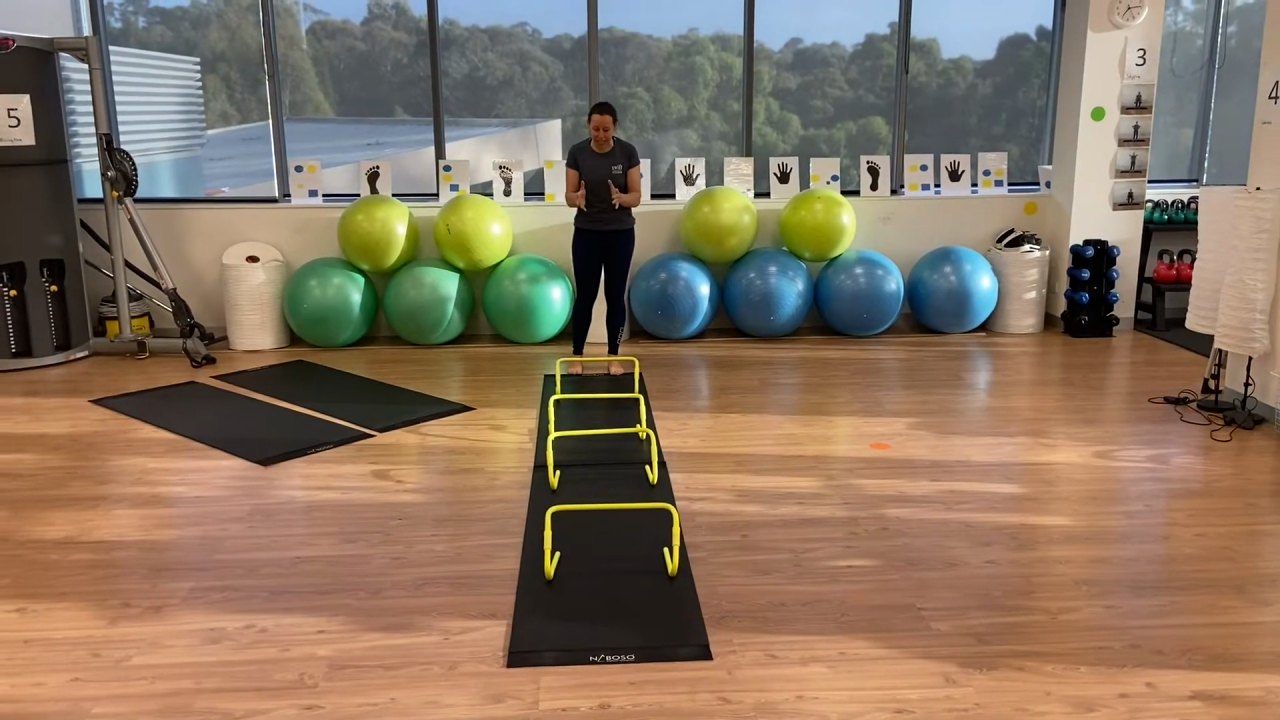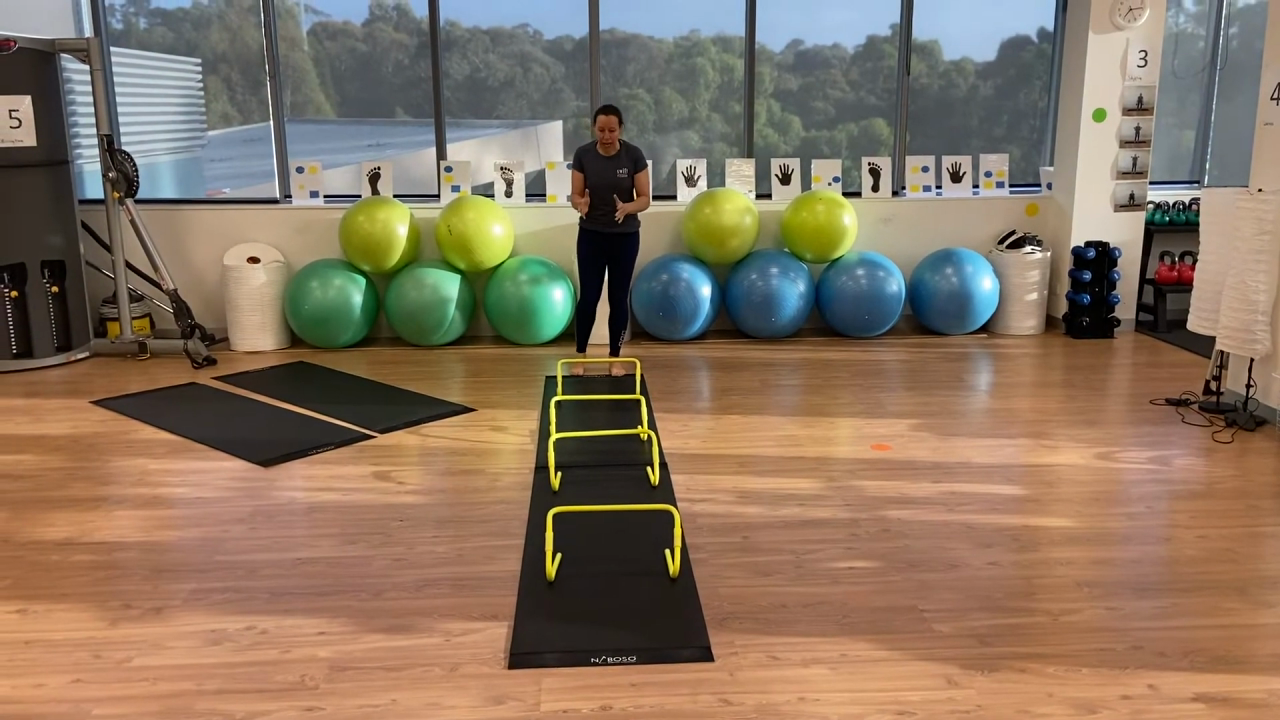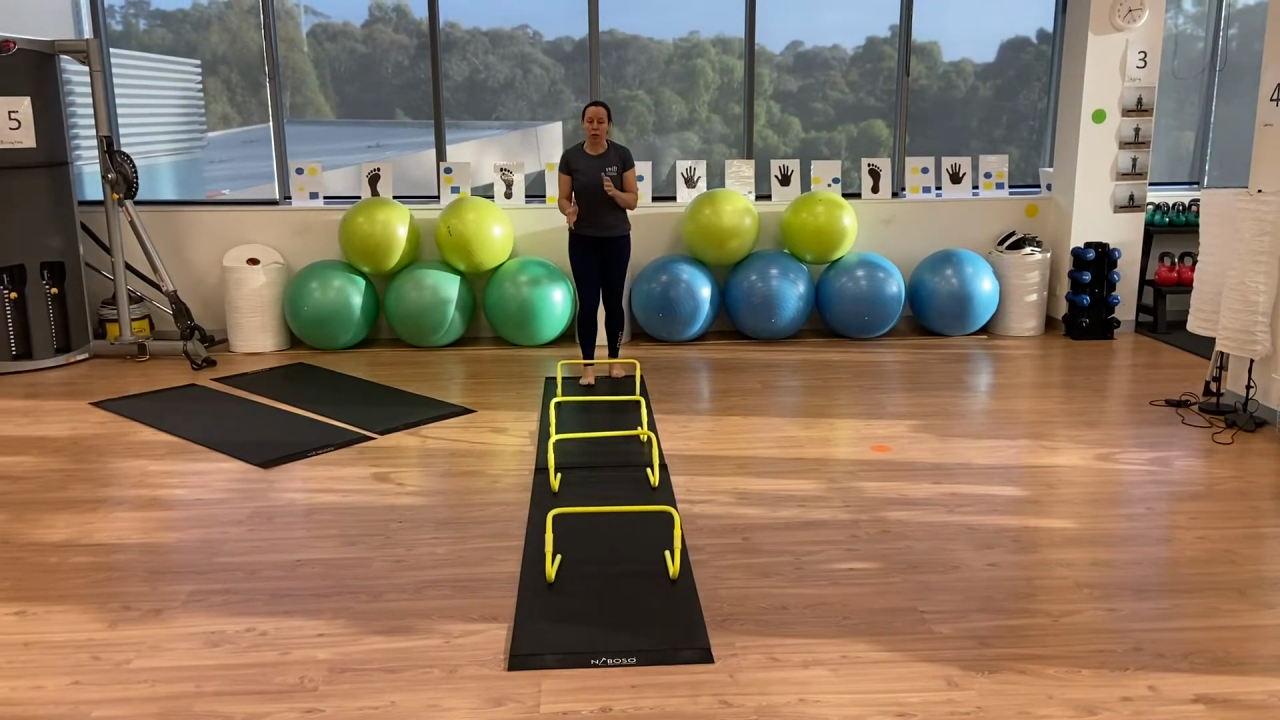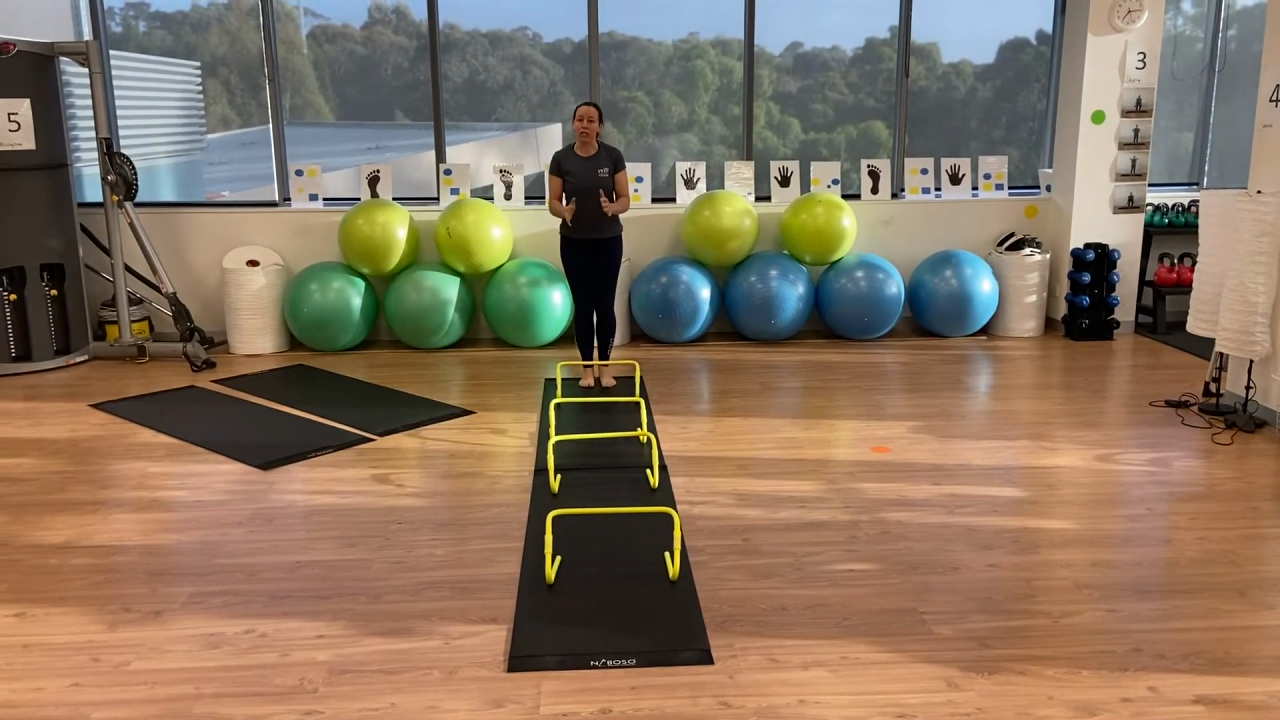
dt=0.5s
person 1, frame 1
left shoulder: (628, 152)
right shoulder: (577, 152)
left elbow: (636, 196)
right elbow: (569, 194)
left wrist: (621, 197)
right wrist: (577, 198)
left hip: (620, 233)
right hip: (586, 233)
left knee: (615, 295)
right knee: (585, 295)
left ankle: (613, 356)
right ankle: (577, 355)
person 1, frame 2
left shoulder: (634, 155)
right shoulder: (582, 154)
left elbow: (644, 198)
right elbow: (576, 194)
left wrist: (626, 208)
right wrist: (581, 204)
left hip: (624, 236)
right hip: (590, 235)
left knee: (618, 298)
right knee: (588, 296)
left ankle: (615, 357)
right ankle: (580, 354)
person 1, frame 3
left shoulder: (622, 154)
right shoulder: (570, 156)
left elbow: (633, 200)
right elbow: (563, 198)
left wrist: (614, 193)
right wrist: (568, 211)
left hip: (616, 238)
right hip: (582, 240)
left knee: (613, 301)
right knee: (588, 303)
left ankle: (614, 359)
right ankle: (587, 365)
person 1, frame 4
left shoulder: (613, 156)
right shoulder: (561, 159)
left elbow: (625, 200)
right elbow: (553, 202)
left wrist: (611, 207)
right wrist: (564, 211)
left hip: (608, 241)
right hip: (574, 242)
left knee: (604, 305)
right knee: (582, 305)
left ankle: (604, 366)
right ankle: (587, 367)
